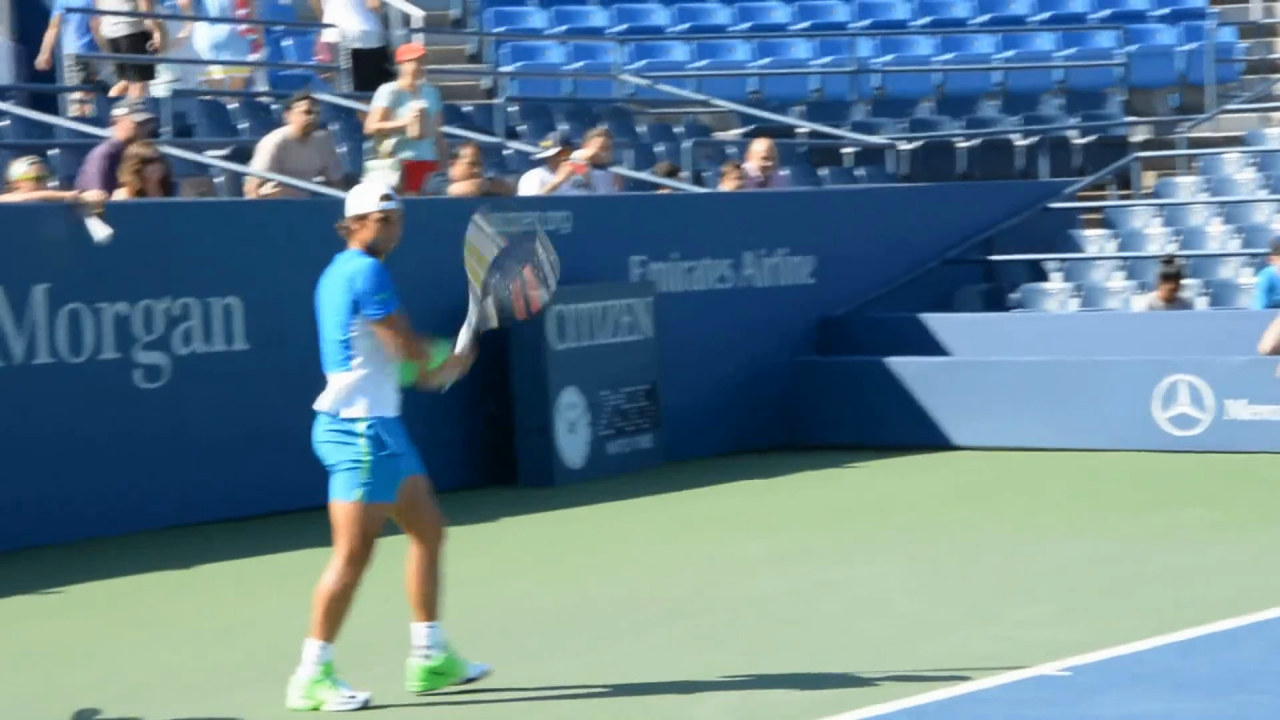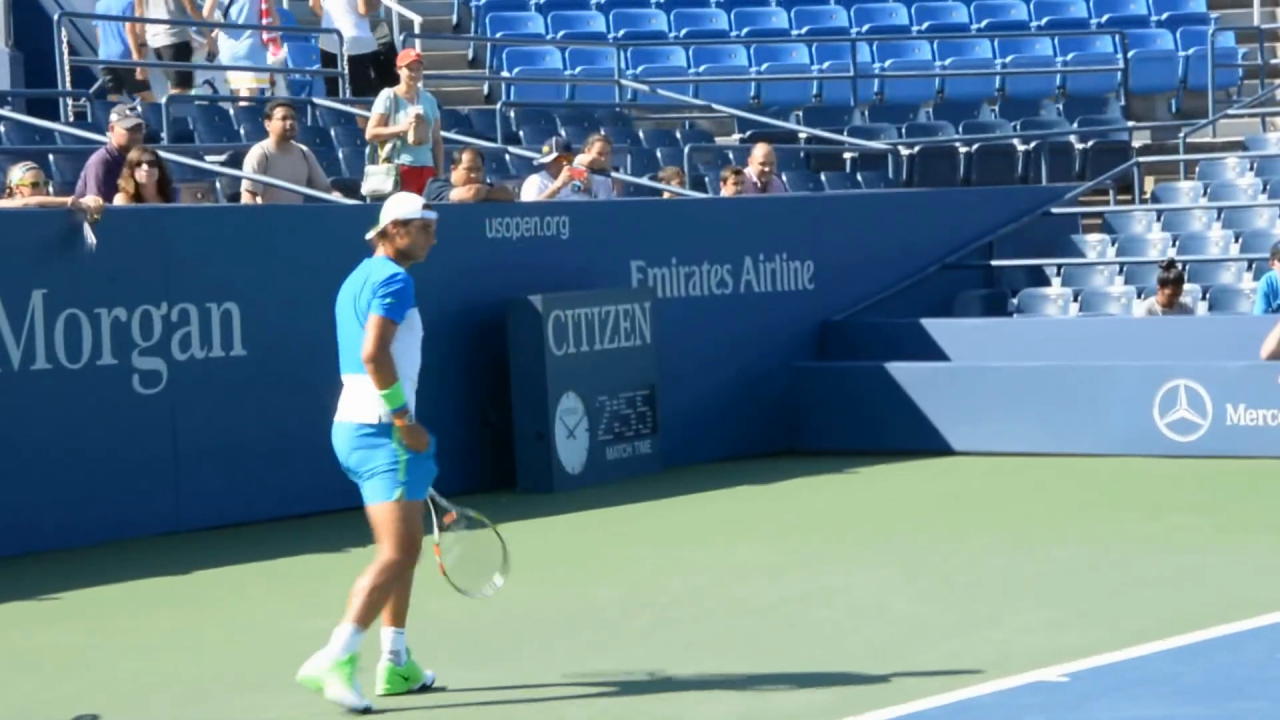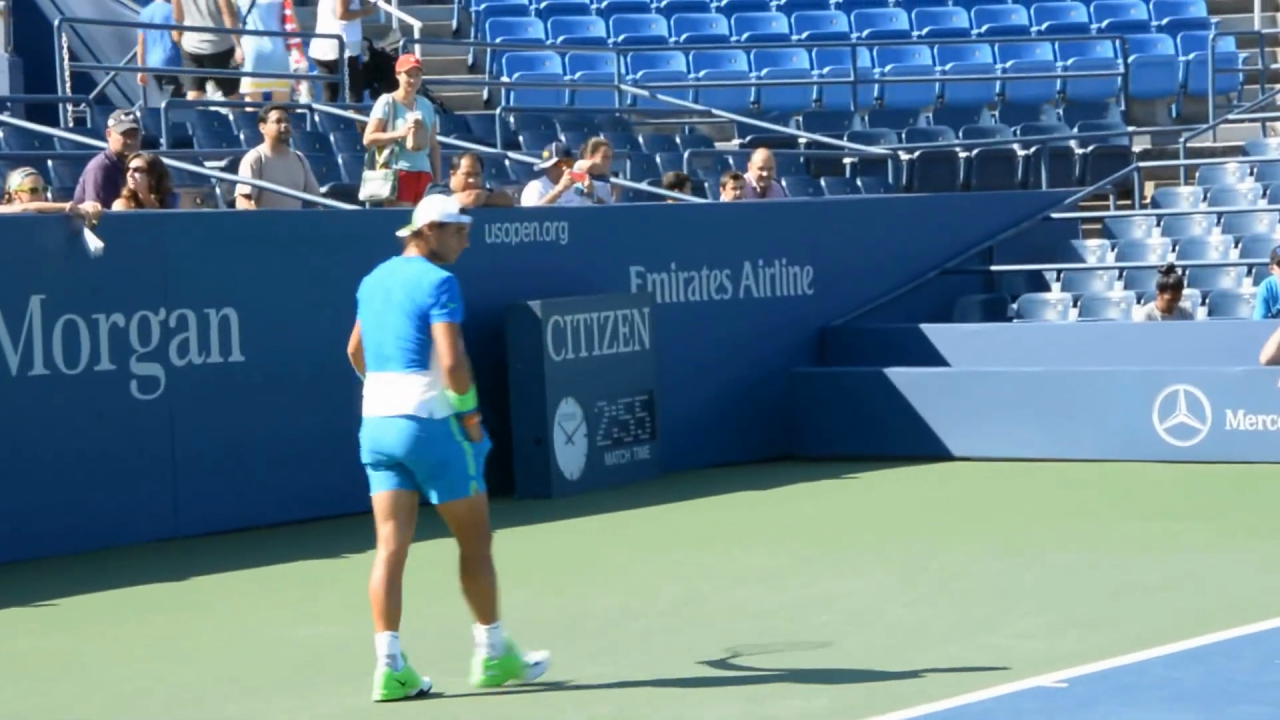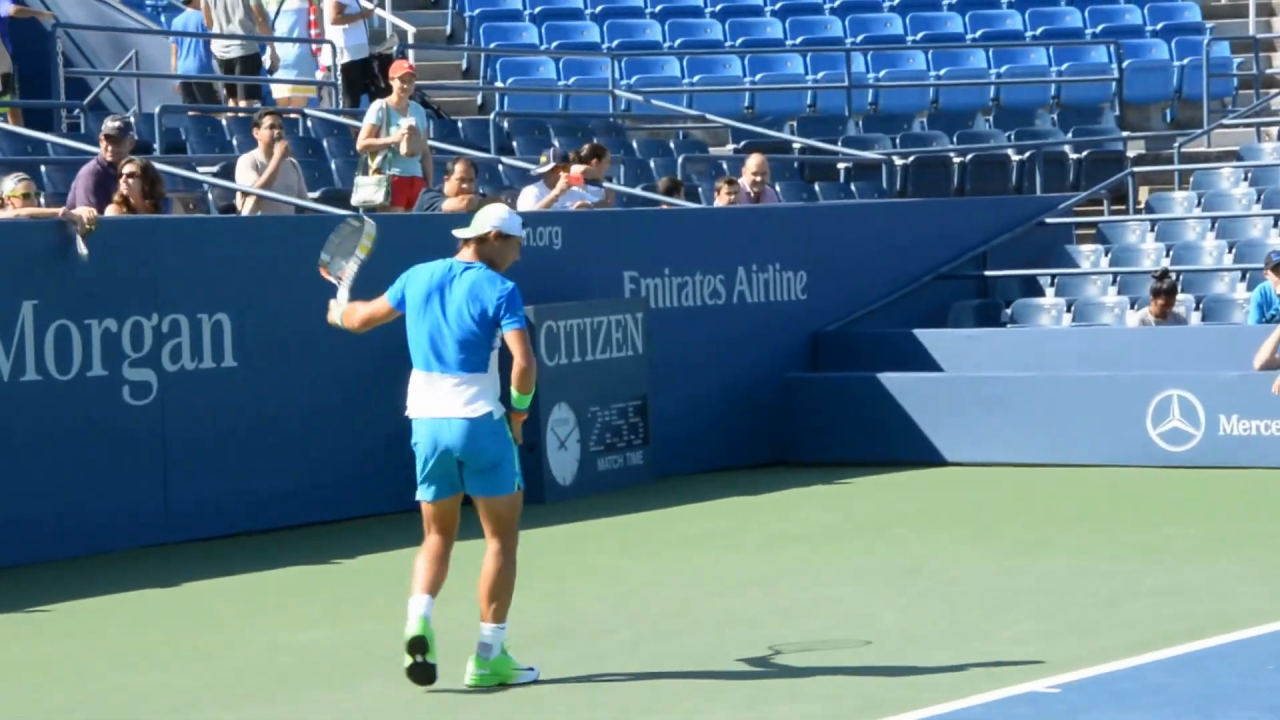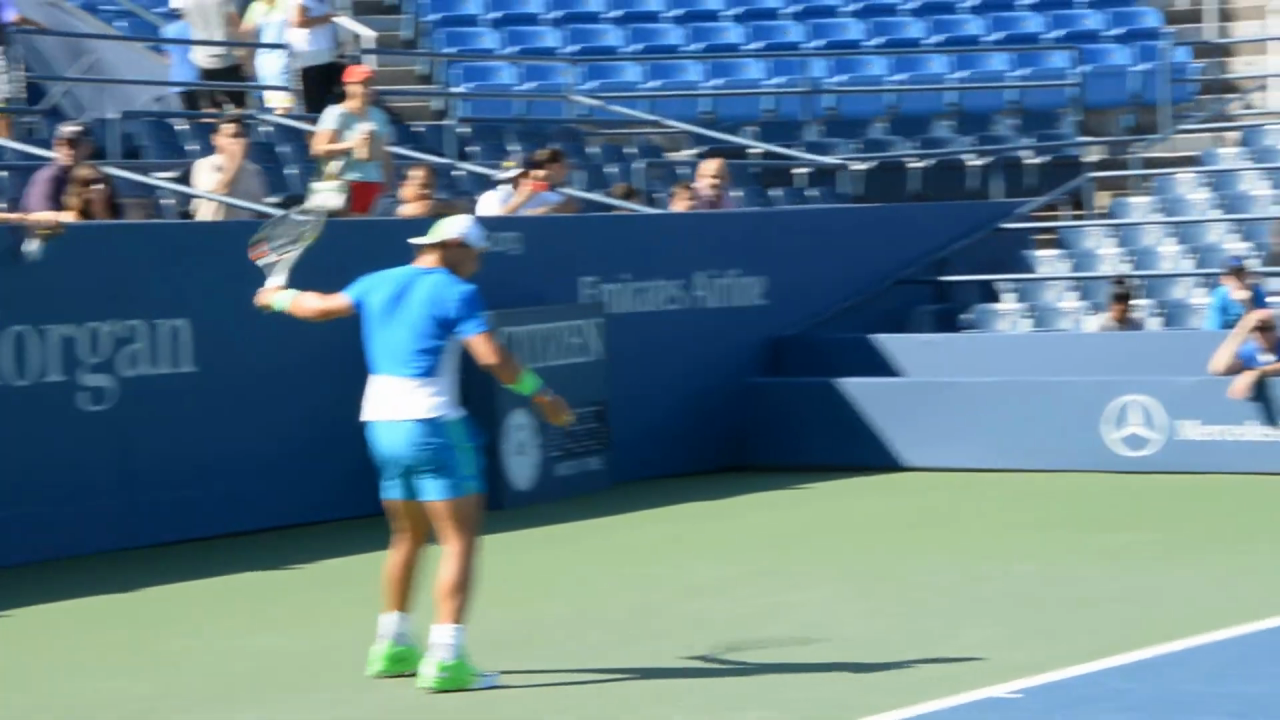
dt=0.4s
person 1, frame 1
left shoulder: (348, 272)
right shoulder: (366, 272)
right elbow: (407, 345)
left wrist: (432, 369)
right wrist: (446, 359)
left hip: (373, 426)
right hip: (360, 428)
left knee: (429, 531)
right knee: (353, 555)
left ankle: (433, 658)
right ankle: (311, 677)
person 1, frame 2
left shoulder: (358, 279)
right shoulder: (393, 279)
right elbow: (374, 354)
right wrist: (405, 415)
left hip: (352, 427)
right hip: (381, 430)
left knee: (400, 547)
right knee: (398, 554)
left ankle: (395, 663)
right ankle: (334, 659)
person 1, frame 3
left shoulder: (374, 280)
right shoulder: (439, 283)
left elbow: (357, 351)
right elbow: (451, 360)
right wrist: (470, 410)
left hip: (378, 425)
right hip: (428, 425)
left knee: (391, 548)
right knee: (475, 543)
left ankle: (391, 667)
right ankle: (494, 654)
person 1, frame 4
left shoulder: (417, 278)
right shoulder: (500, 289)
left elbow: (360, 319)
right elbow: (524, 362)
left wrist: (337, 311)
right wrist: (519, 408)
left hip: (427, 424)
right hip: (480, 424)
left knee: (438, 539)
right knee: (501, 541)
left ankle: (418, 619)
right ankle: (489, 658)
person 1, frame 5
left shoulder: (377, 283)
right shoulder: (457, 294)
left elbow: (320, 307)
right elbow: (492, 357)
left wrist: (279, 297)
right wrist: (540, 395)
left hip: (382, 426)
right hip: (432, 428)
left knee: (408, 536)
right knee: (459, 542)
left ankle: (393, 645)
right ankle: (446, 660)
